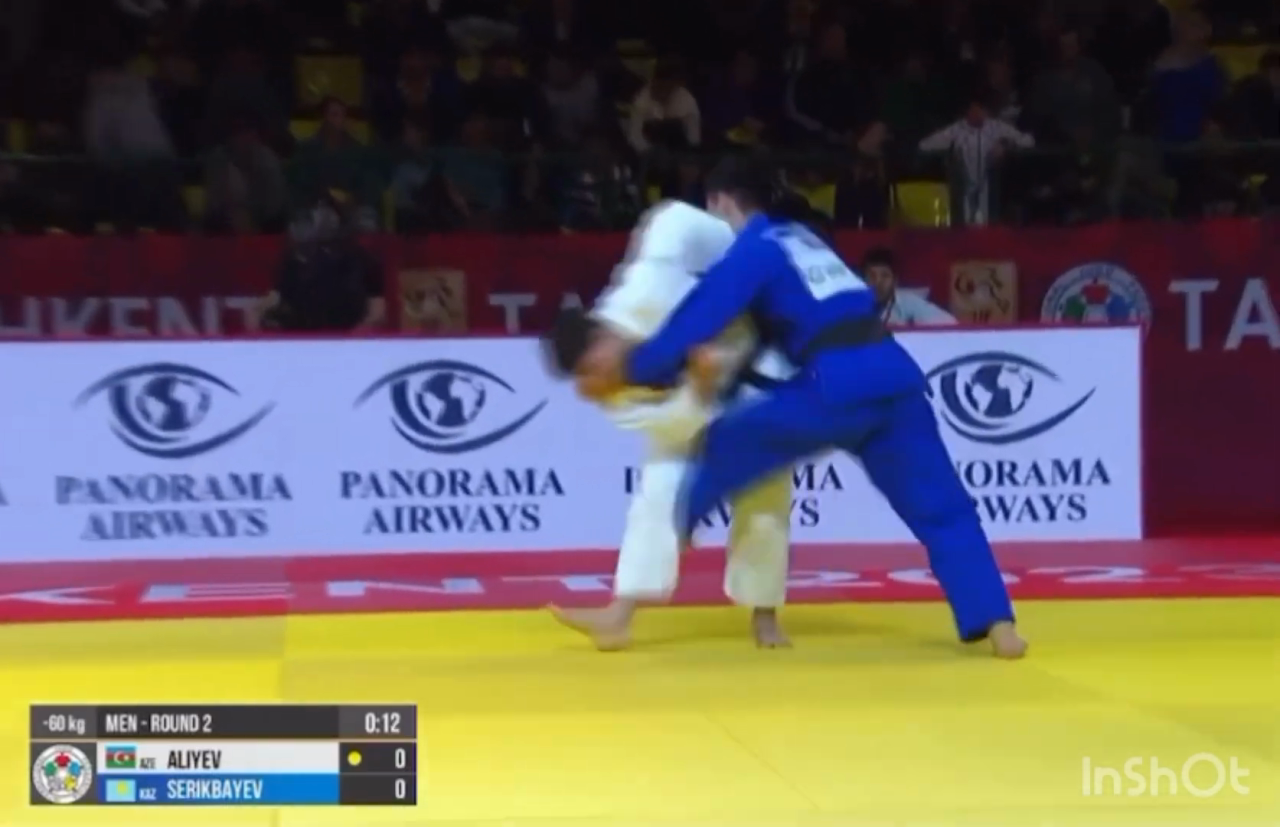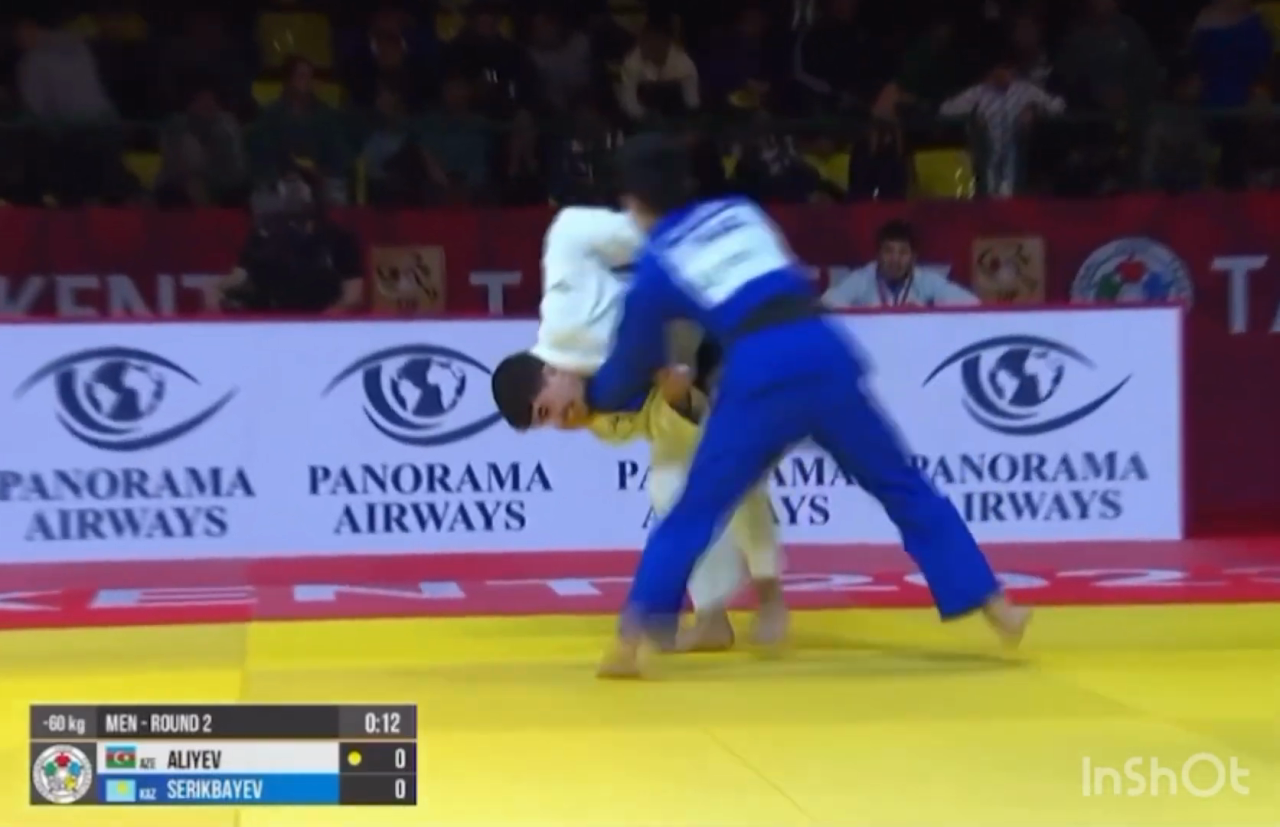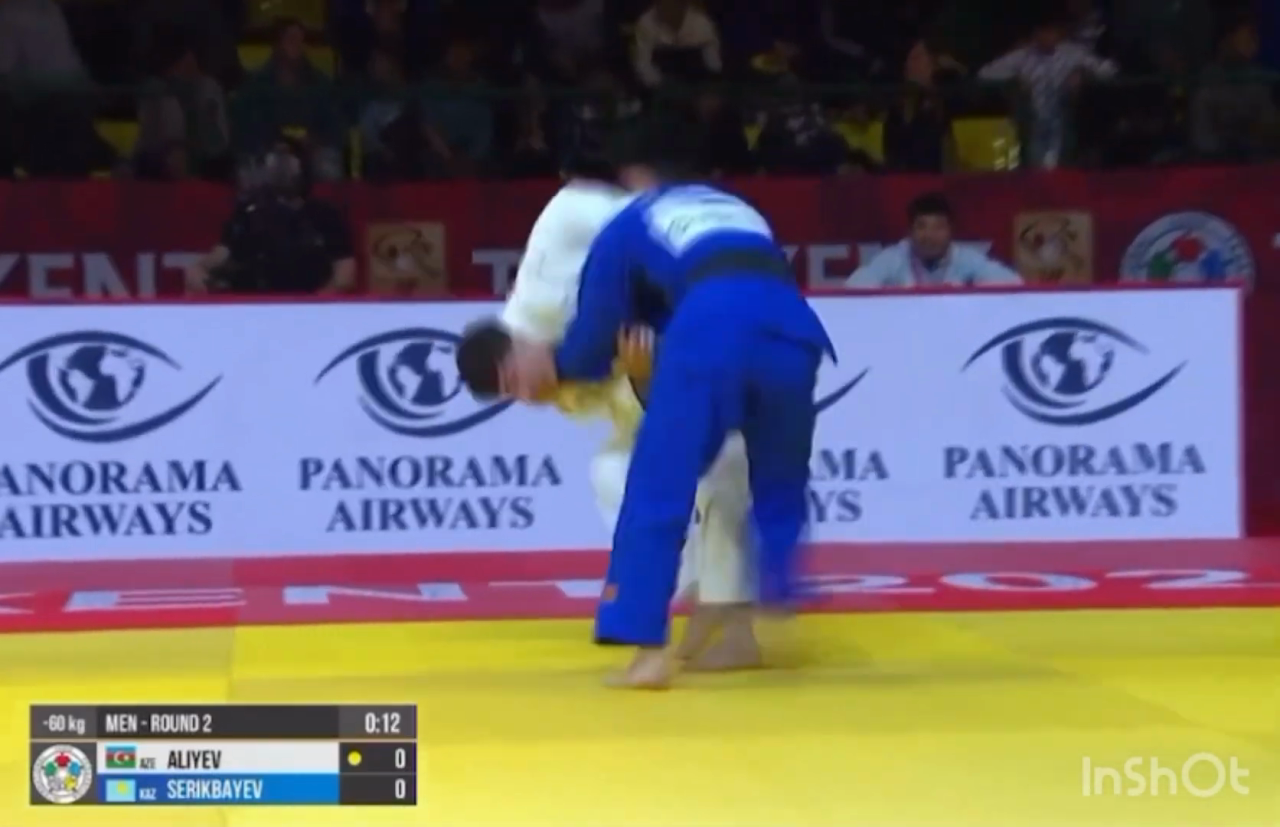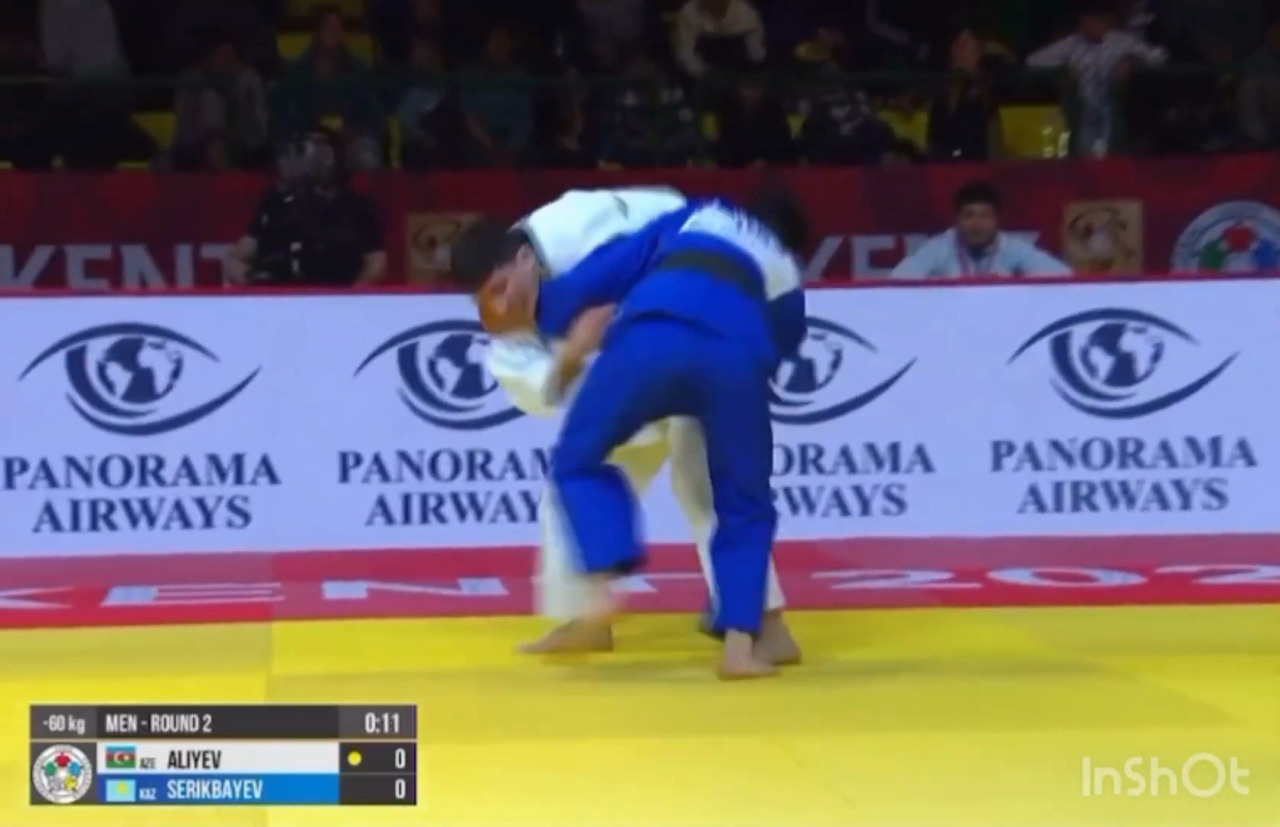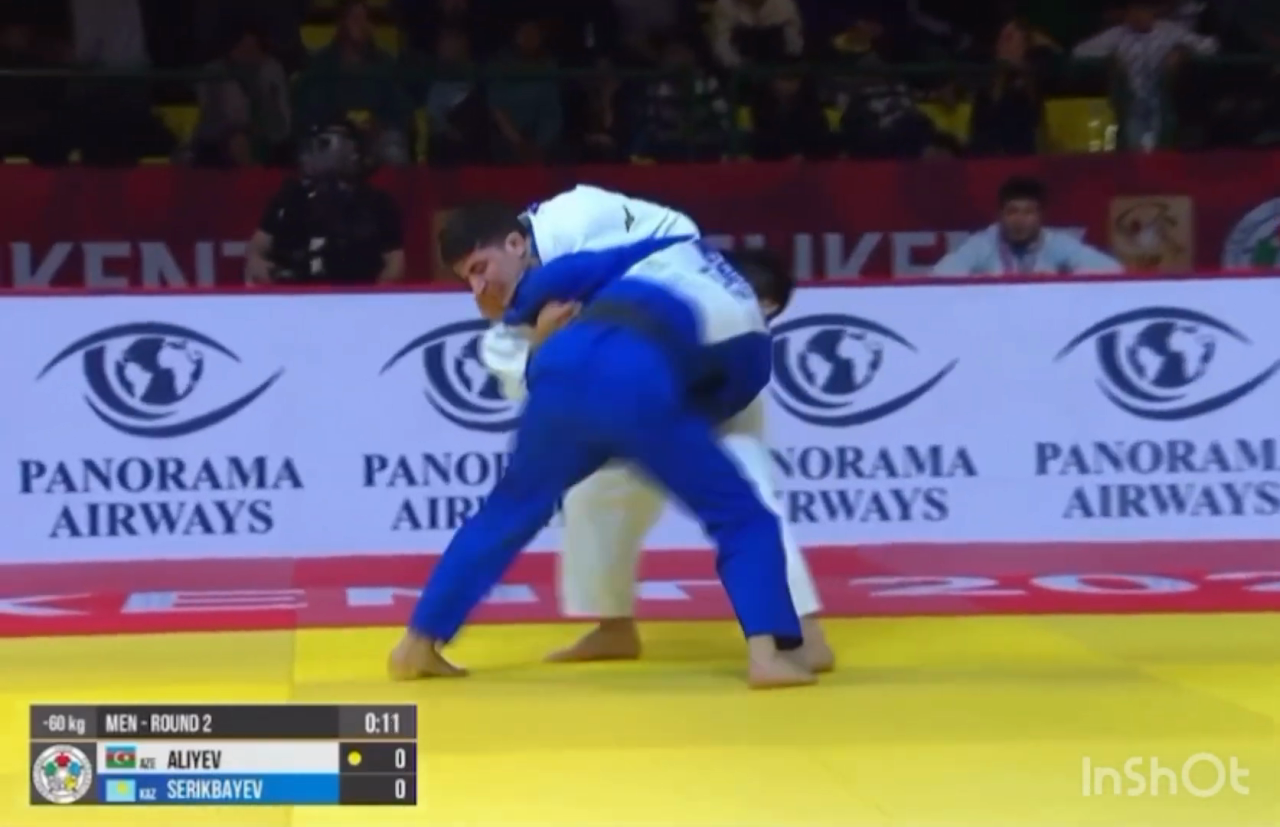
dt=0.2s
person 1, frame 1
left shoulder: (753, 250)
right shoulder: (795, 239)
left elbow: (702, 314)
left wrist: (630, 366)
left hip: (838, 385)
right hip: (895, 375)
left knee: (726, 443)
right knee: (942, 508)
left ankle: (672, 531)
right ankle: (996, 623)
person 1, frame 2
left shoulder: (653, 267)
right shoulder: (741, 213)
left elbow: (629, 374)
left wrist: (584, 392)
left hip: (762, 377)
right hip: (826, 359)
left knee: (696, 509)
right knee: (902, 486)
left ankle: (638, 634)
right ankle: (991, 602)
person 1, frame 3
left shoulder: (631, 222)
right shoulder: (736, 207)
left elbow: (592, 339)
left wrist: (553, 364)
left hip: (707, 338)
right hip: (795, 333)
left knee: (657, 495)
right knee: (780, 491)
left ankle: (648, 649)
right ankle: (773, 613)
person 1, frame 4
left shoulder: (697, 217)
right shoulder: (788, 280)
left elbow: (596, 275)
left wrist: (539, 304)
left hip: (655, 330)
right hip: (737, 346)
left knee: (577, 461)
right knee: (747, 507)
left ankle: (603, 586)
right ankle: (740, 644)
person 1, frame 5
left shoulder: (675, 249)
right shoulder: (752, 351)
left elbow: (560, 278)
right elbow: (705, 405)
left wrist: (522, 302)
left hip: (567, 372)
right hip: (642, 392)
left knee: (509, 511)
right knee: (741, 515)
left ankle: (420, 643)
right ankle: (766, 653)
person 2, frame 1
left shoulder: (641, 297)
right shoulder: (619, 397)
left elbow: (676, 223)
right elbow: (680, 424)
right wrist: (701, 389)
left hip: (761, 370)
right hip: (686, 396)
left knee: (763, 498)
right knee: (662, 484)
left ankle: (763, 612)
right ankle: (622, 611)
person 2, frame 2
left shoulder: (566, 322)
right shoulder: (599, 413)
left elbow: (571, 229)
right elbow: (672, 427)
right wrist: (675, 398)
right hip: (686, 376)
right knee: (672, 485)
left ankle: (767, 588)
right ankle: (713, 617)
person 2, frame 3
left shoulder: (538, 301)
left elbow: (568, 213)
right elbow: (637, 409)
right wrist: (636, 374)
left knee: (716, 471)
right knee: (617, 474)
left ankle: (736, 627)
right ankle: (701, 608)
person 2, frame 4
left shoulder: (569, 227)
right shoulder: (509, 337)
left elbow: (664, 212)
right elbow: (542, 394)
left knee: (702, 482)
left ankle: (772, 630)
right ankle: (579, 617)
person 2, frame 5
left shoulder: (577, 220)
left elbow: (678, 236)
right elbow: (530, 381)
right knee: (600, 490)
left ankle: (807, 636)
right ankle: (614, 624)
